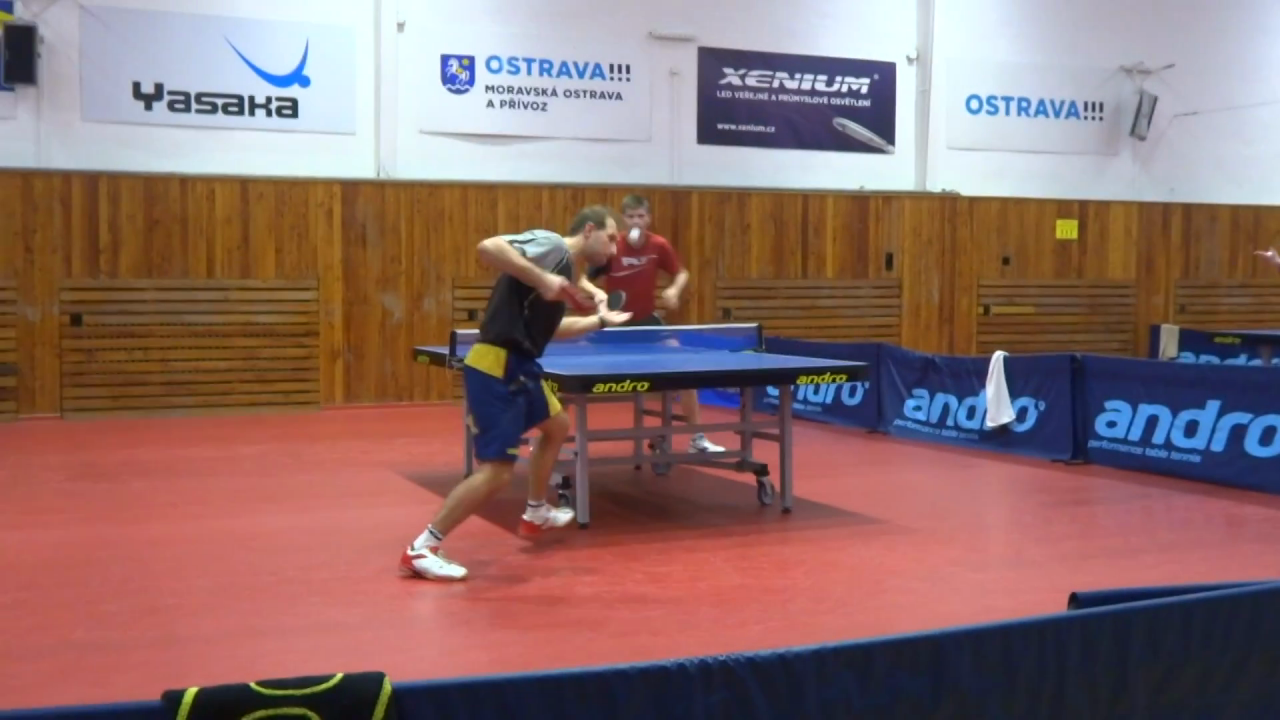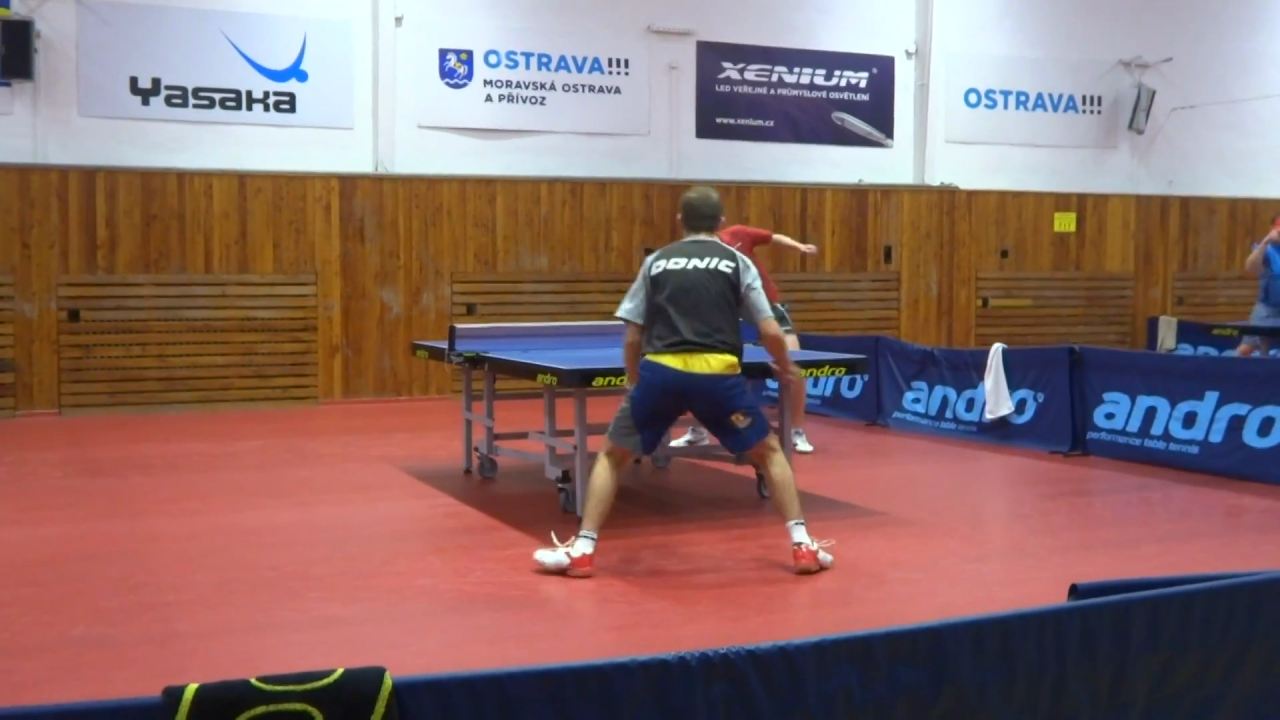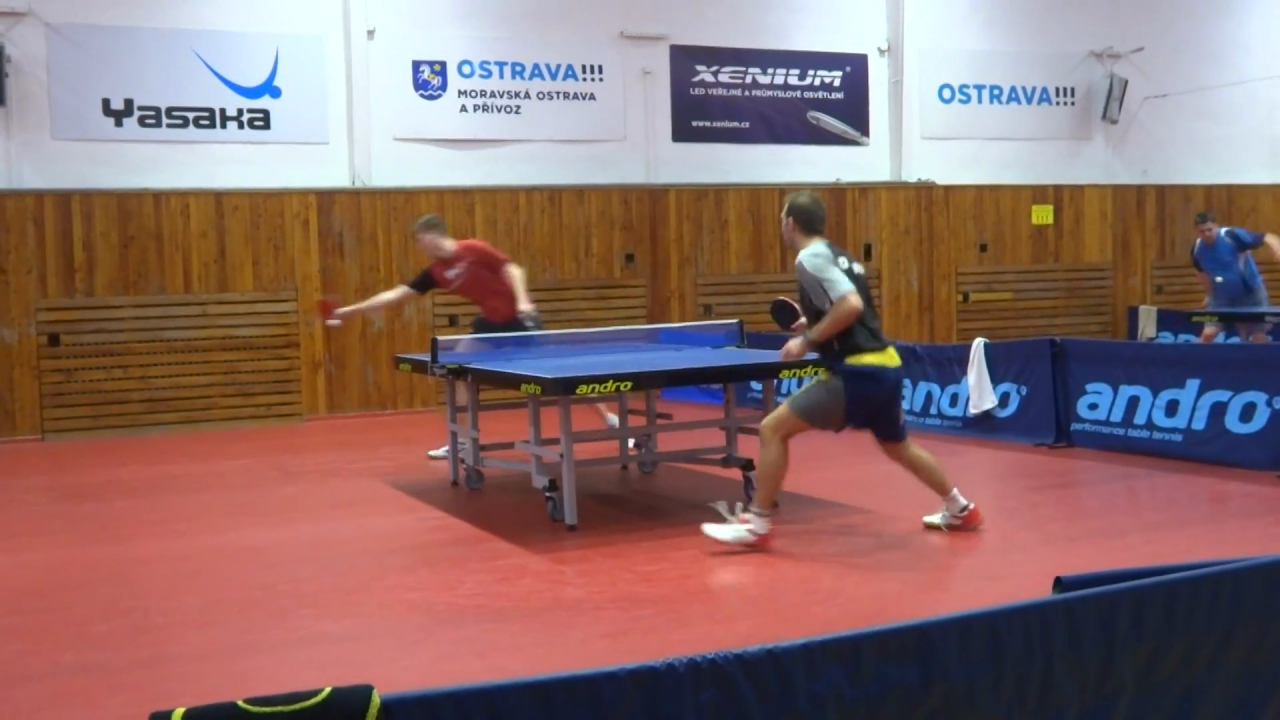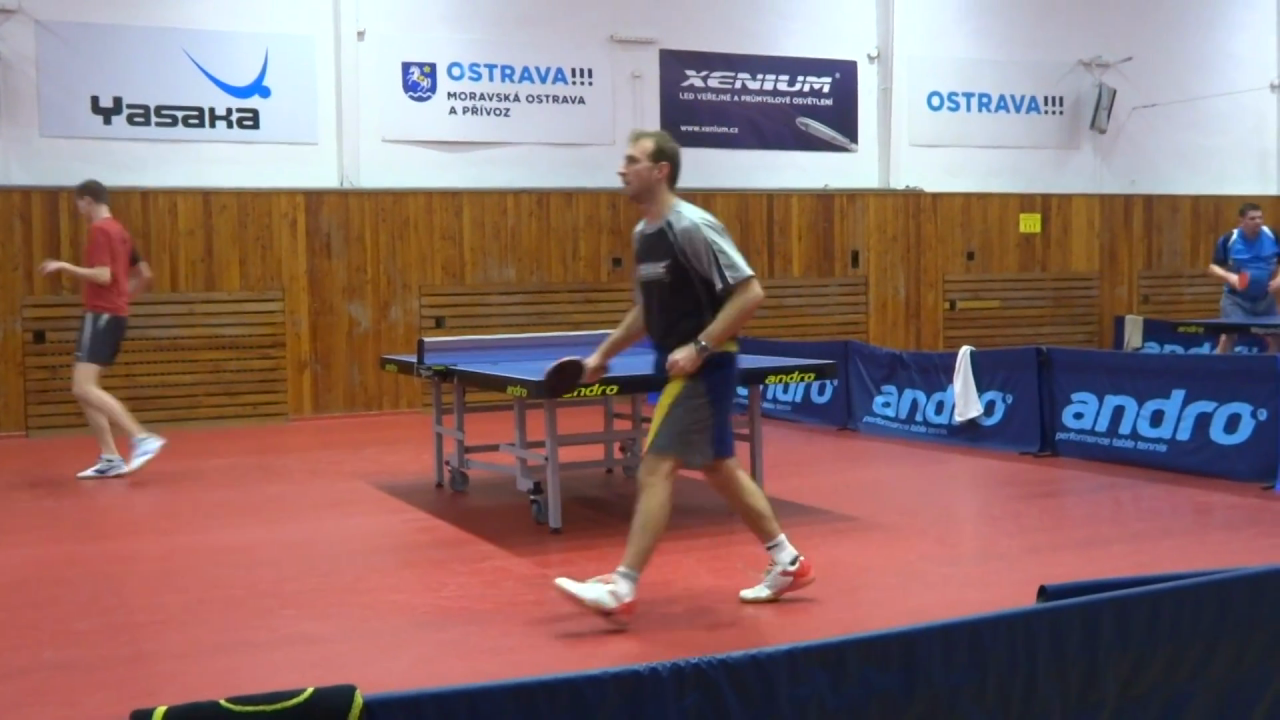
dt=1s
person 1, frame 1
left shoulder: (561, 260)
right shoulder: (551, 246)
left elbow: (551, 328)
right elbow: (487, 247)
left wrist: (600, 321)
right wrist: (540, 278)
left hip: (514, 366)
right hip: (498, 368)
left knee: (555, 428)
right knee: (496, 472)
left ankle: (536, 514)
right ankle: (421, 550)
person 1, frame 2
left shoulder: (654, 262)
right shoulder: (739, 264)
left elbow: (632, 335)
right elbow: (772, 333)
left wrist: (635, 381)
right wrist: (786, 368)
left hip: (659, 371)
right hip: (716, 374)
left knee: (611, 456)
right knee: (770, 452)
left ankle: (582, 548)
right ankle: (804, 545)
person 1, frame 3
left shoulder: (813, 261)
right shoulder: (842, 257)
left elbow: (851, 305)
left wrist: (806, 341)
right wrist: (813, 326)
left hip: (858, 371)
right hip: (885, 368)
left knee: (773, 428)
right knee: (897, 447)
left ankle: (755, 522)
right ankle: (961, 508)
person 1, frame 4
left shoulder: (693, 226)
right shoulder: (645, 232)
left elbow: (750, 294)
left wrist: (698, 348)
right wrist: (603, 353)
left hip: (700, 369)
right hip: (678, 367)
left knee: (656, 469)
right knee: (722, 471)
left ankle: (621, 589)
right ankle: (788, 562)
person 2, frame 1
left shoulder: (659, 245)
left elbow: (680, 272)
right elbow: (584, 281)
left wrist: (674, 290)
right wrist: (596, 292)
left hip: (646, 319)
left ankle: (696, 439)
person 2, frame 2
left shoulder: (736, 235)
left elbow: (774, 238)
left wrist: (801, 247)
left hip: (770, 306)
left ankle: (797, 432)
right ankle: (697, 431)
person 2, frame 3
left shoulder: (474, 249)
right shoulder: (434, 271)
left elbow: (513, 269)
right elbow: (400, 294)
left wrist: (523, 300)
right wrist: (354, 309)
left hip: (517, 317)
right hip: (491, 321)
left ankle: (608, 419)
right ankle: (461, 440)
person 2, frame 4
left shoulder: (99, 230)
right shoulder: (120, 232)
left elbow: (102, 277)
right elbow: (144, 275)
left wrist: (65, 267)
left hip: (102, 316)
right hip: (116, 317)
left knee: (84, 389)
right knee: (88, 388)
left ankle: (142, 438)
right ankle: (111, 458)
